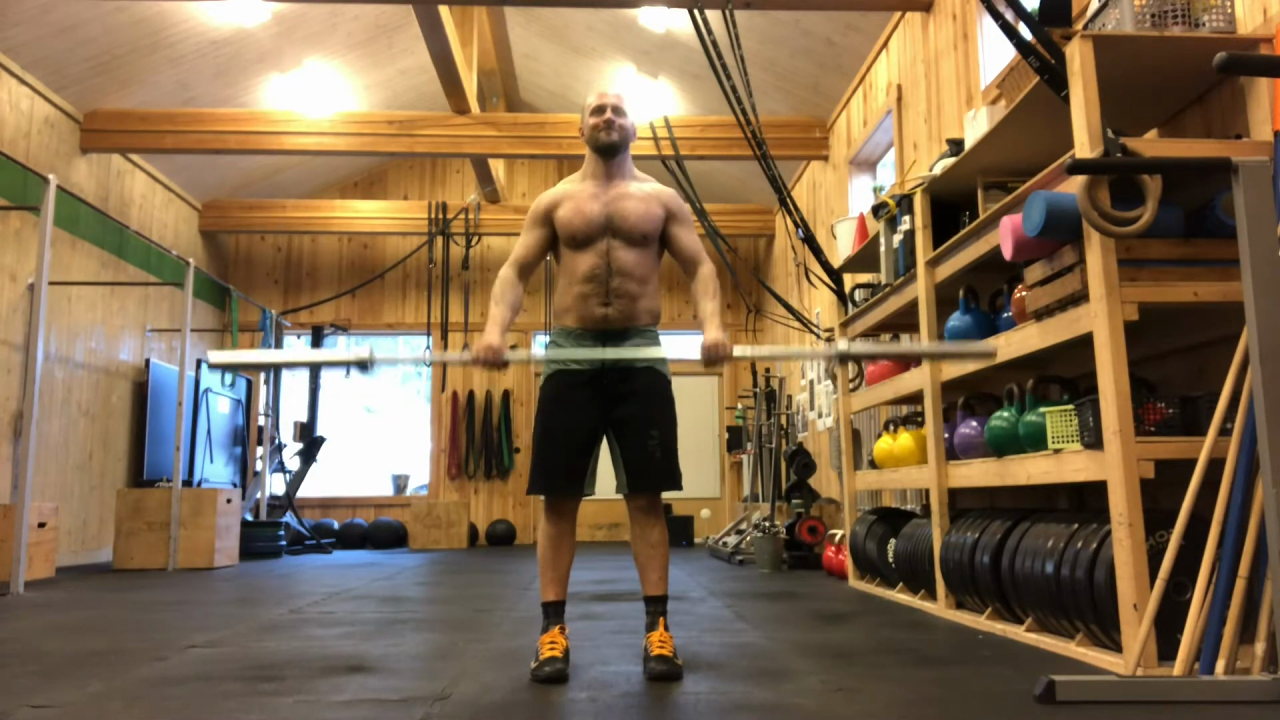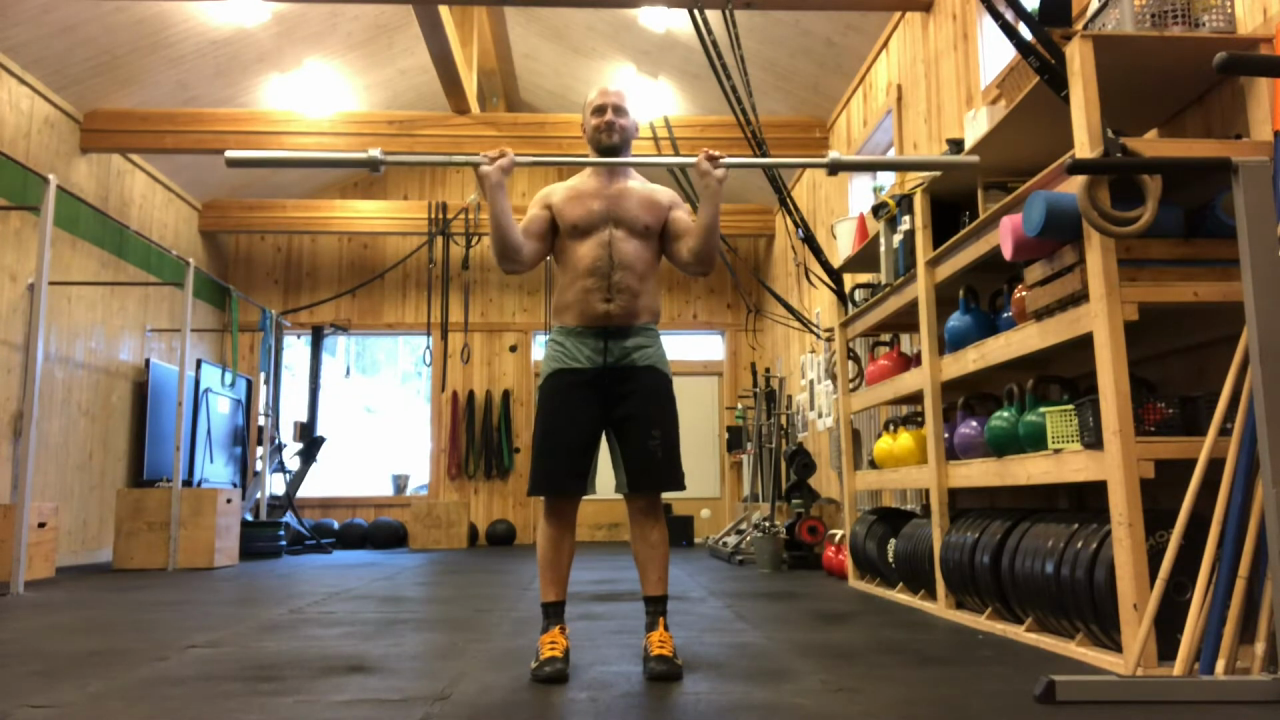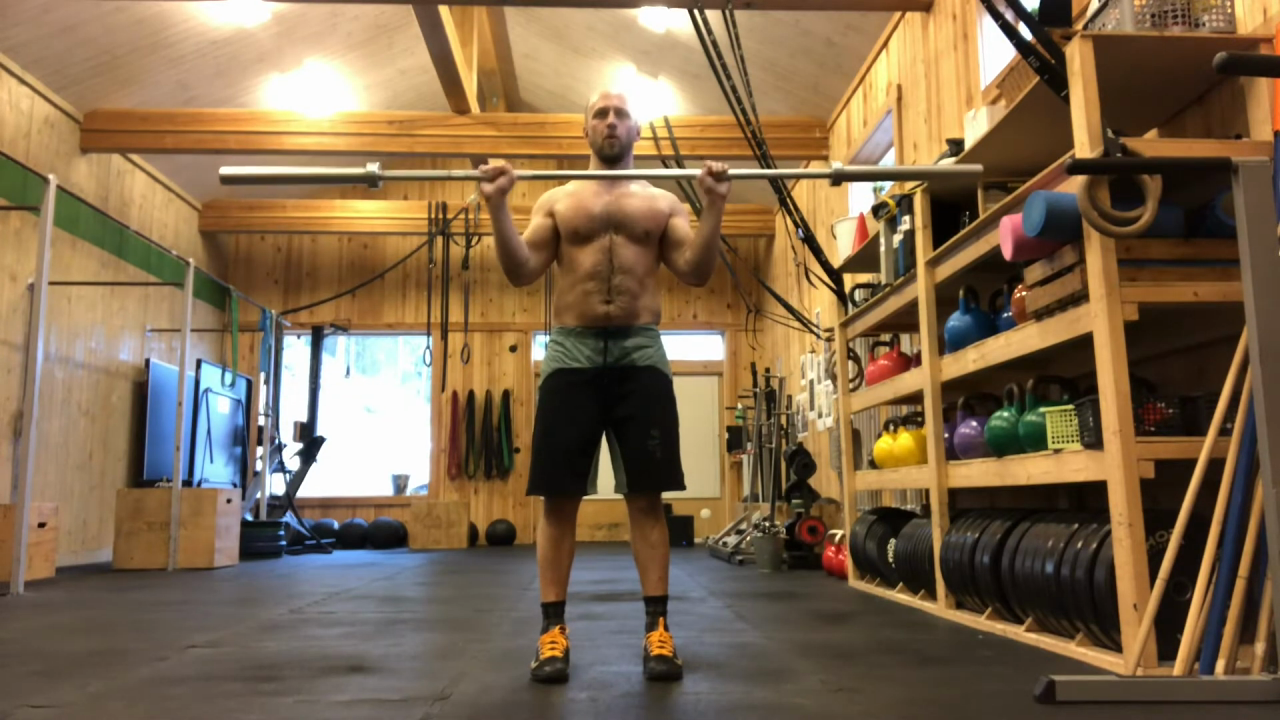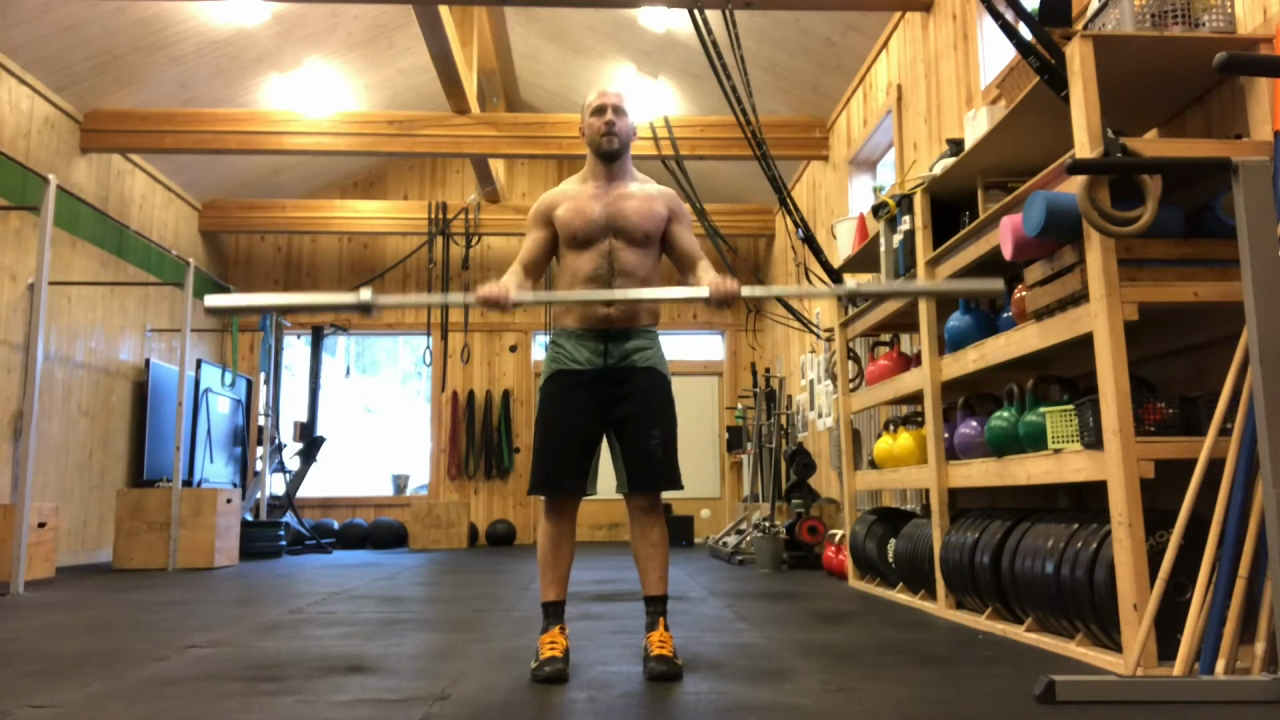
dt=0.5s
person 1, frame 1
left shoulder: (662, 199)
right shoulder: (554, 201)
left elbow: (700, 266)
right elbow: (515, 270)
left wrist: (712, 323)
right wrist: (493, 331)
left hip: (640, 355)
right hip: (570, 354)
left knee: (646, 495)
right knee: (559, 495)
left ankle: (657, 628)
right ankle: (553, 630)
person 1, frame 2
left shoulder: (662, 196)
right shoulder: (555, 196)
left elbow: (700, 263)
right elbow: (513, 259)
left wrist: (710, 192)
right wrist: (496, 189)
left hip: (640, 353)
right hip: (571, 353)
left knee: (646, 496)
right knee: (559, 497)
left ankle: (657, 628)
right ankle: (553, 630)
person 1, frame 3
left shoulder: (664, 201)
right shoulder: (556, 199)
left elbow: (696, 272)
right elbow: (521, 272)
left wrist: (714, 204)
right wrist: (497, 206)
left hip: (640, 355)
right hip: (571, 354)
left knee: (647, 495)
right knee: (559, 496)
left ankle: (657, 628)
right ankle: (553, 630)
person 1, frame 4
left shoulder: (663, 200)
right shoulder: (554, 202)
left elbow: (693, 263)
right elbow: (527, 271)
left wrist: (716, 282)
right wrist: (503, 288)
left hip: (639, 355)
right hip: (570, 356)
left knee: (646, 496)
right knee: (559, 497)
left ankle: (657, 628)
right ankle: (552, 630)
